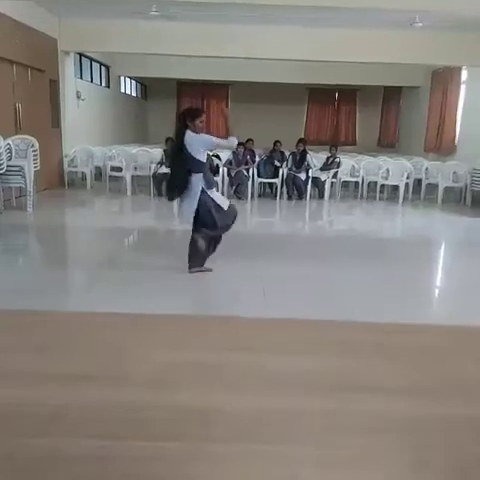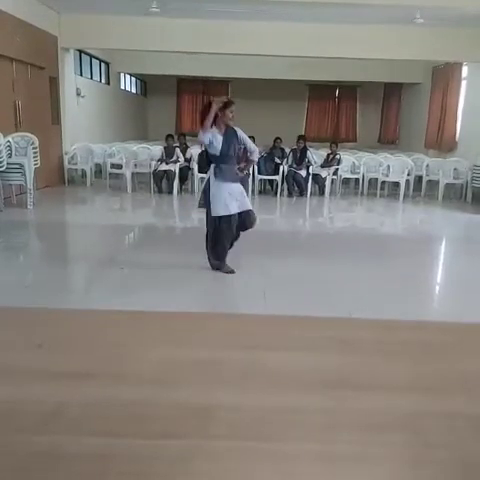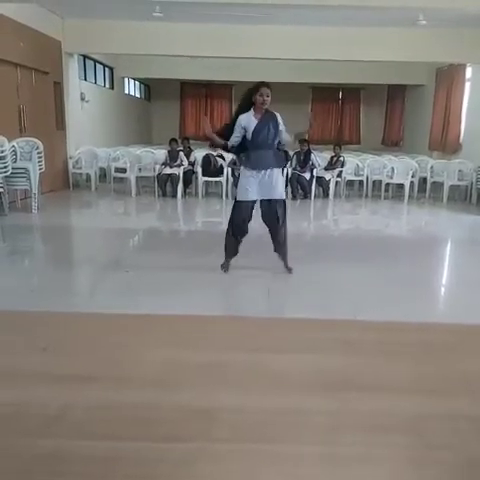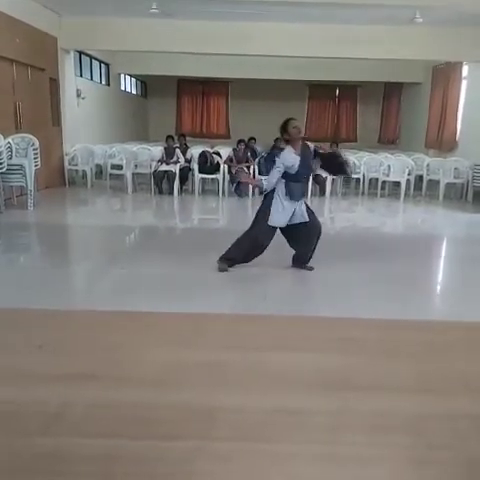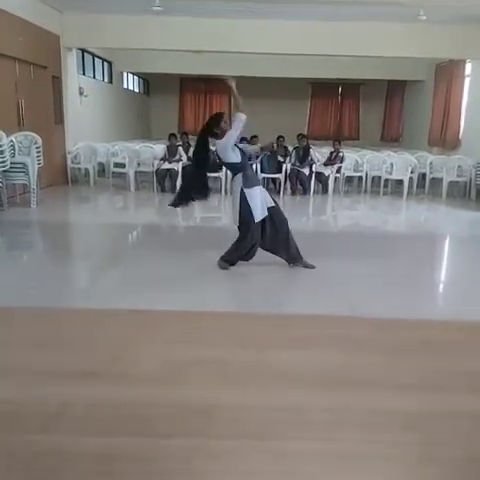
dt=1s
person 1, frame 1
left shoulder: (185, 138)
right shoulder: (199, 139)
right elbow: (230, 143)
right wrist: (227, 126)
left hip: (192, 187)
right hip: (200, 188)
left knee: (203, 224)
right knee: (229, 214)
left ankle: (196, 264)
right ankle: (203, 236)
person 1, frame 2
left shoulder: (236, 132)
right shoulder: (211, 134)
left elbow: (254, 151)
right elbow: (203, 138)
left wrist: (244, 170)
right wrist: (213, 110)
left hip: (235, 182)
right hip: (218, 183)
left knee: (248, 220)
right knee: (225, 224)
right ankle: (218, 261)
person 1, frame 3
left shoulder: (276, 118)
right shoulder: (243, 119)
left elbow: (283, 139)
right elbow: (232, 143)
right wrist: (212, 136)
left hip: (272, 170)
right hip: (250, 171)
left knee: (276, 213)
right knee: (241, 214)
left ankle: (282, 254)
right ankle: (229, 255)
person 1, frame 4
left shoulder: (308, 148)
right shoulder: (285, 155)
right elbow: (269, 183)
right wrist: (252, 181)
left hip: (297, 200)
right hip: (279, 198)
left knee: (314, 228)
right knee: (259, 233)
left ankle: (300, 261)
right ankle: (226, 260)
person 1, frame 5
left shoulder: (228, 144)
right shoulder: (223, 144)
right elbow: (240, 120)
right wrist: (235, 93)
left hip: (256, 188)
right hip: (246, 192)
left knee: (280, 222)
right knee: (251, 232)
left ankle: (295, 259)
right ankle: (227, 259)
